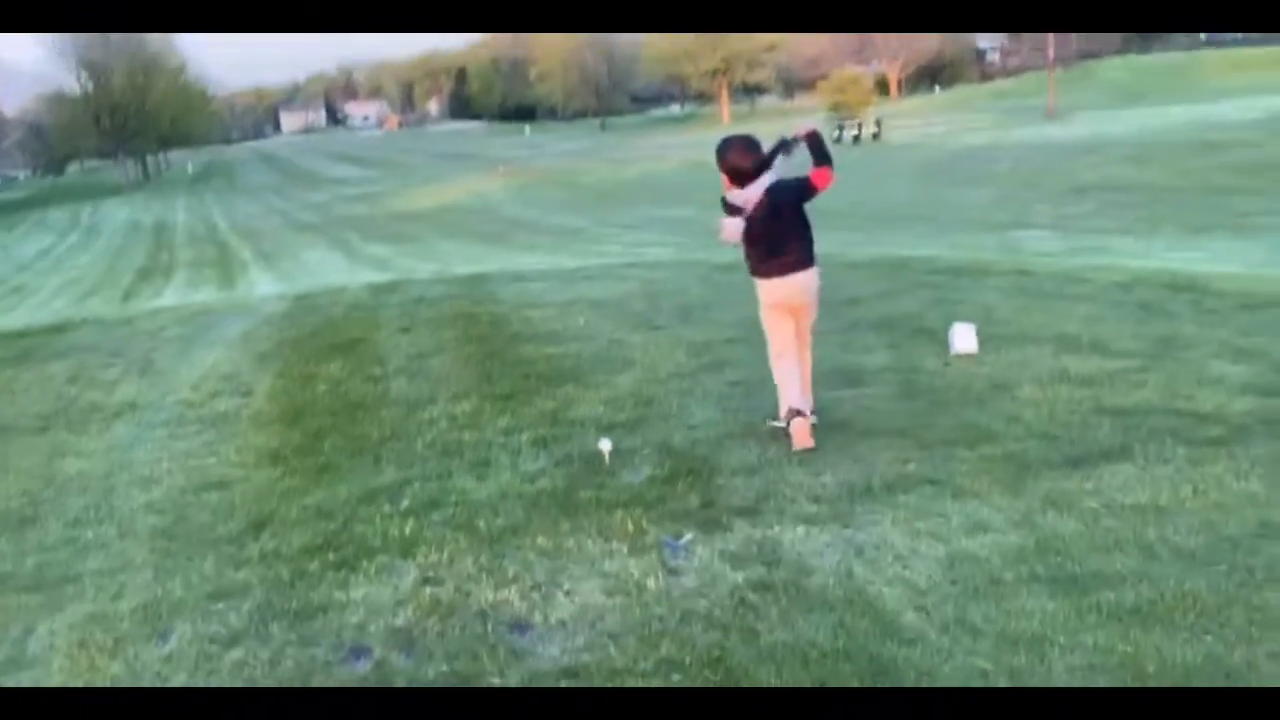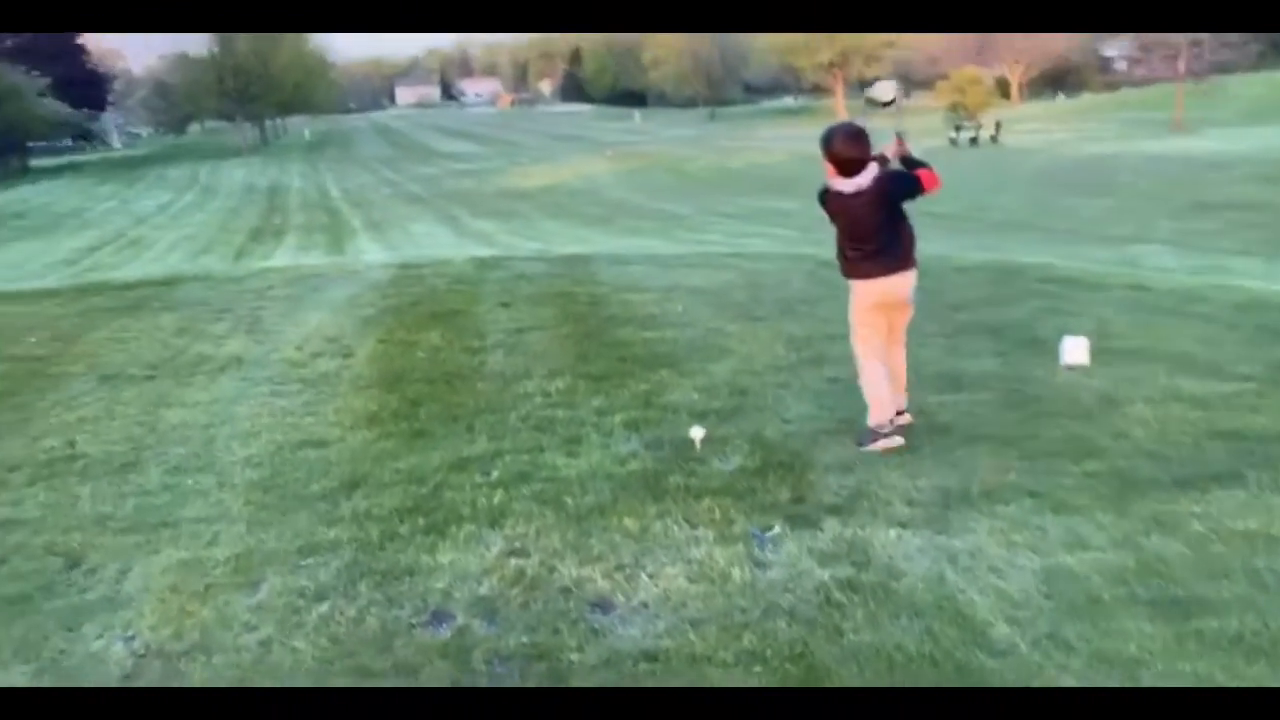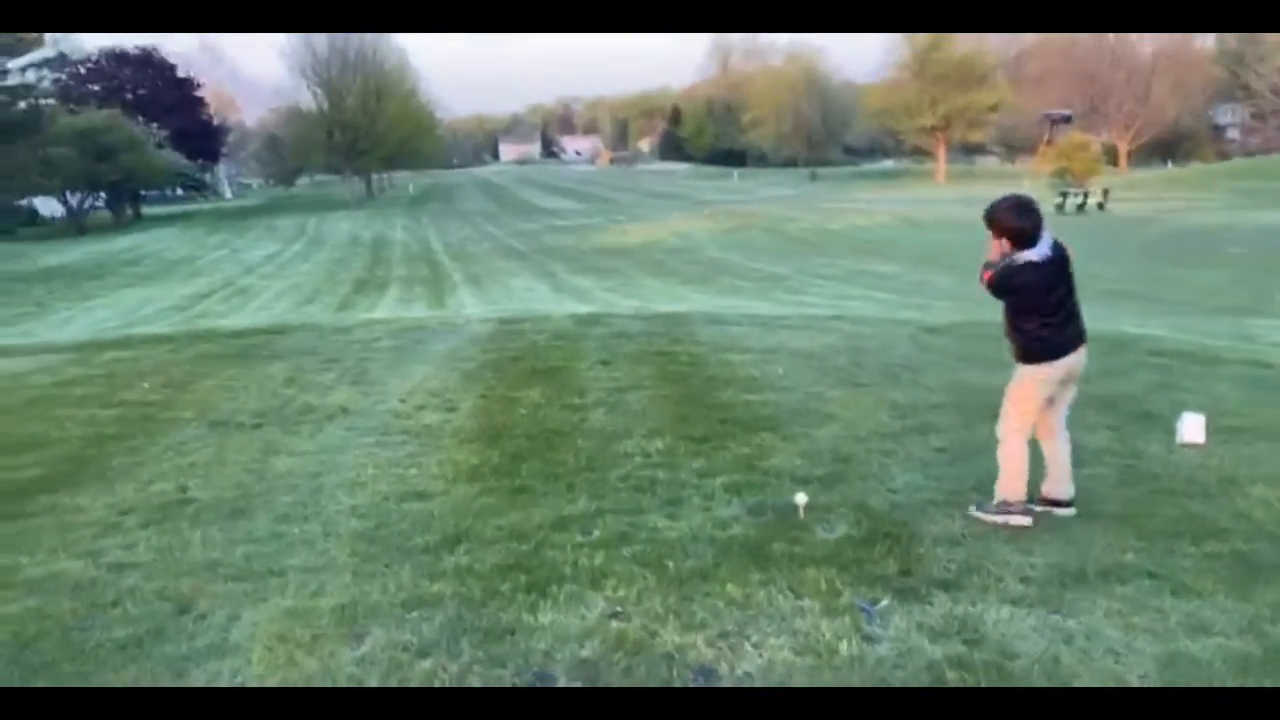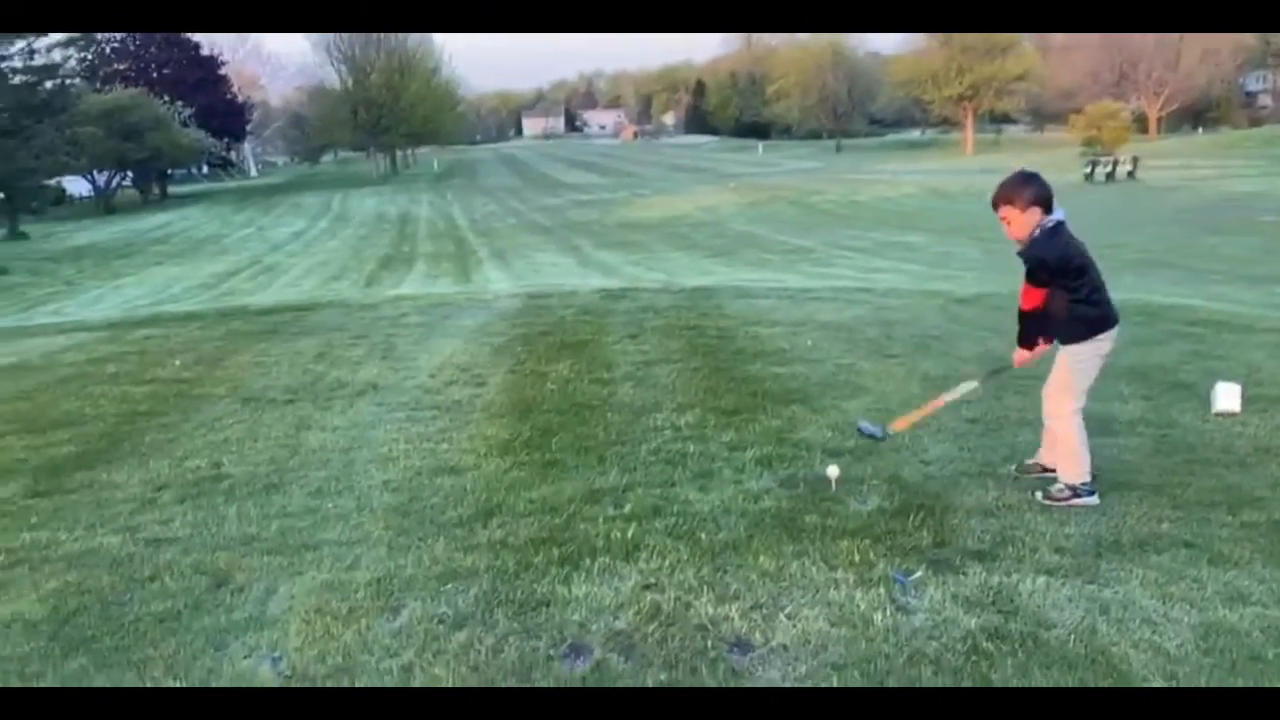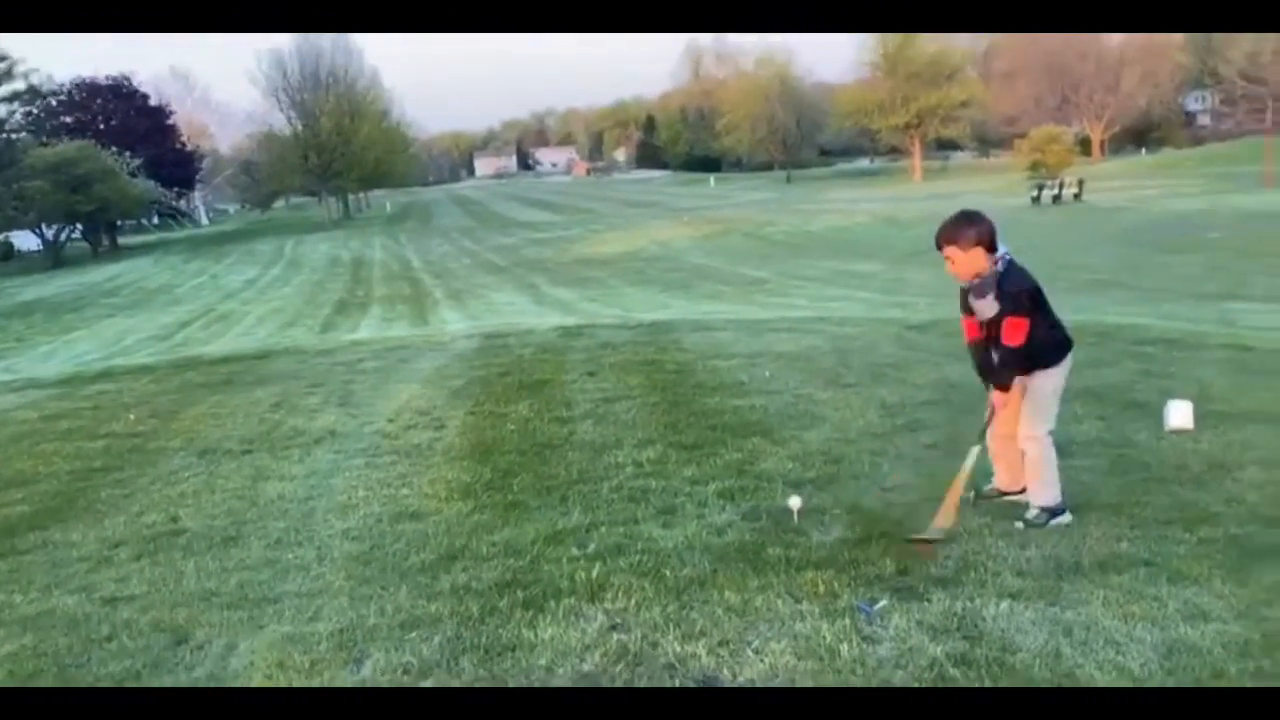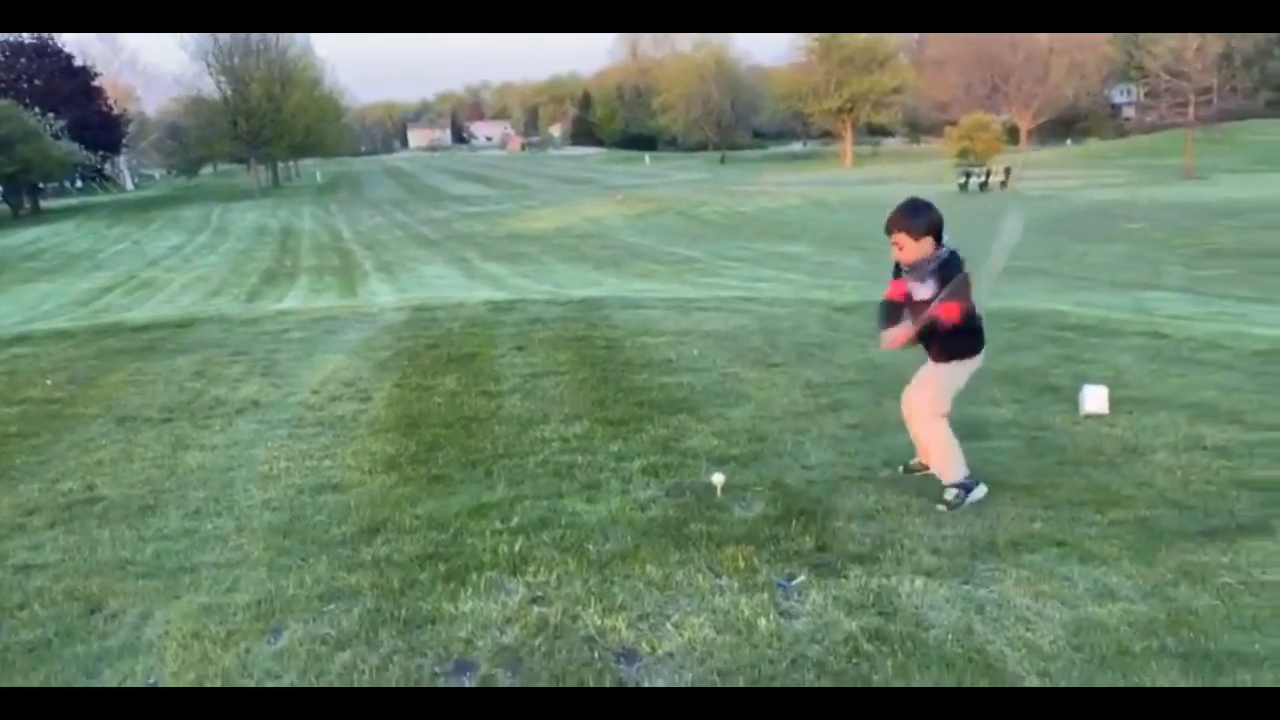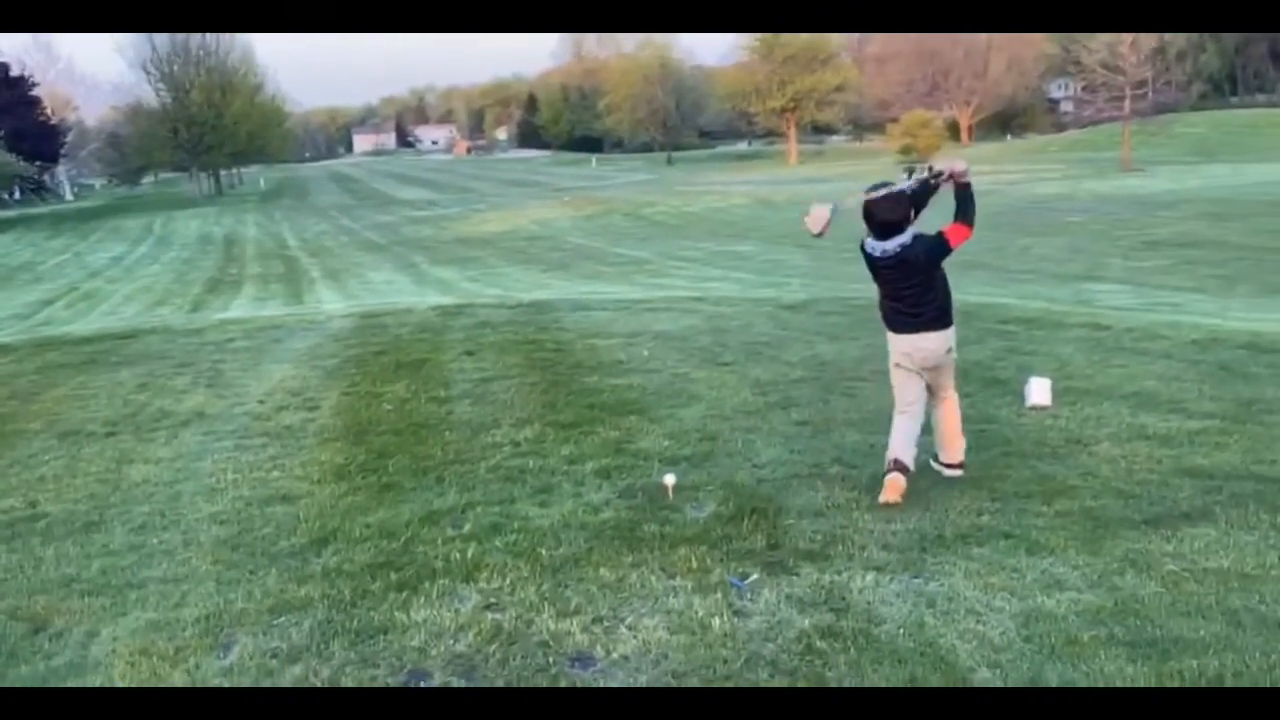
dt=0.7s
person 1, frame 1
left shoulder: (731, 205)
right shoulder: (786, 192)
left elbow: (757, 177)
right elbow: (825, 172)
left wrist: (787, 142)
right wrist: (812, 137)
left hip: (770, 285)
right hip: (804, 277)
left knee: (781, 352)
right knee: (801, 344)
left ankle: (793, 412)
right ankle: (802, 406)
person 1, frame 2
left shoulder: (828, 198)
right shoulder: (888, 184)
right elbow: (930, 179)
left wrist: (882, 162)
right wrist: (903, 157)
left hip: (866, 285)
right hip: (902, 277)
left knee: (869, 355)
right knee: (894, 346)
left ankle: (882, 425)
right ankle: (897, 408)
person 1, frame 3
left shoulder: (1008, 278)
right shoulder: (1058, 254)
left elbow: (990, 278)
left wrist: (992, 262)
right wrist: (1012, 255)
left hip: (1040, 364)
right hip: (1073, 354)
left knee: (1012, 430)
right knee: (1053, 425)
left ankle: (1011, 502)
right ankle: (1059, 494)
person 1, frame 4
left shoulder: (1041, 252)
right shoulder: (1053, 241)
left elbow: (1032, 305)
left wrist: (1024, 345)
right wrist: (1044, 338)
left hip: (1088, 336)
right hip: (1077, 332)
left knee: (1064, 406)
right knee: (1056, 397)
left ankle: (1078, 484)
right ankle: (1052, 459)
person 1, frame 5
left shoulder: (1014, 285)
right shoulder: (971, 288)
left elbow: (1015, 342)
right elbow: (975, 338)
left wrist: (1002, 385)
right wrist: (991, 380)
left hip: (1047, 363)
right hip: (1016, 366)
left knee: (1032, 432)
right knee: (999, 424)
left ankle: (1050, 504)
right ankle: (1011, 483)
person 1, frame 6
left shoulder: (951, 268)
right shoulder: (905, 268)
left elbow: (953, 314)
right elbow: (892, 302)
left wrist: (913, 329)
right wrist: (893, 327)
left hip: (958, 355)
right hip: (942, 351)
left knee: (925, 413)
right knee: (911, 402)
left ankle: (960, 480)
right ankle: (931, 458)
person 1, frame 7
left shoulder: (870, 251)
right shoulder: (925, 249)
left elbow: (893, 216)
right elbow: (965, 224)
left wrist: (934, 180)
right wrist: (962, 182)
left hip: (902, 342)
right hip: (939, 337)
left knee: (907, 408)
right knee: (945, 397)
left ankle: (897, 466)
right ankle: (951, 458)
